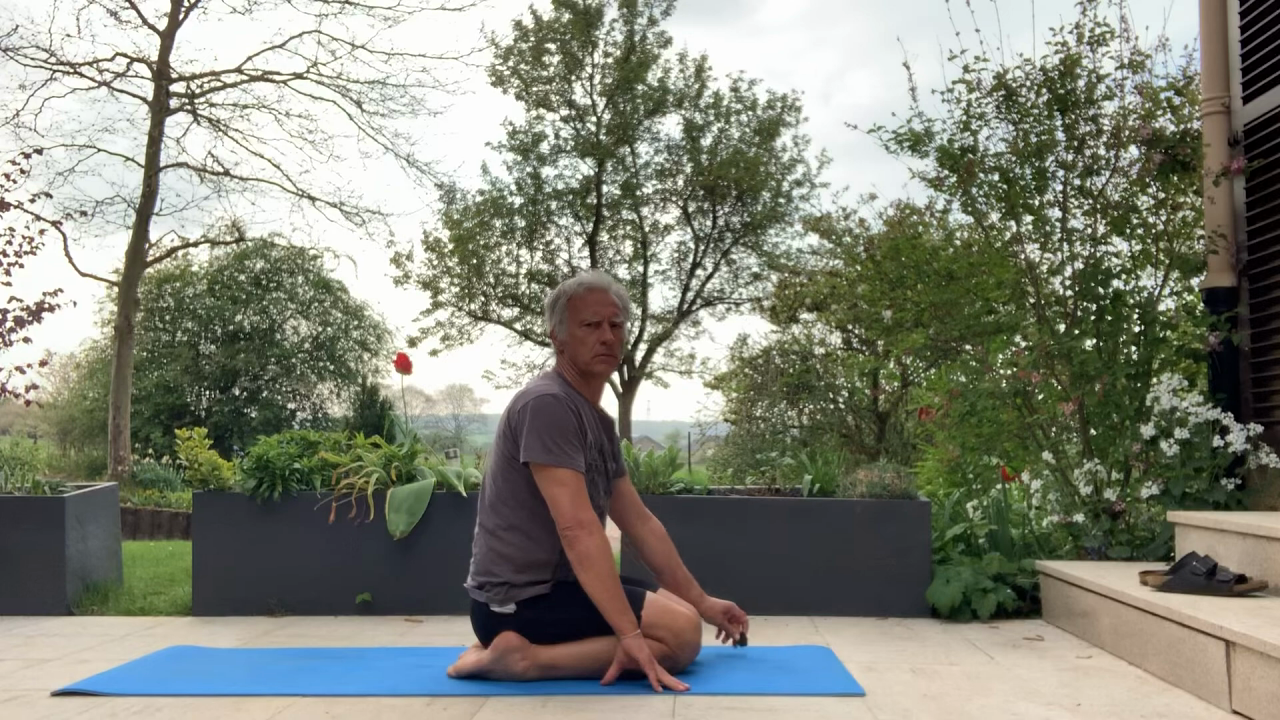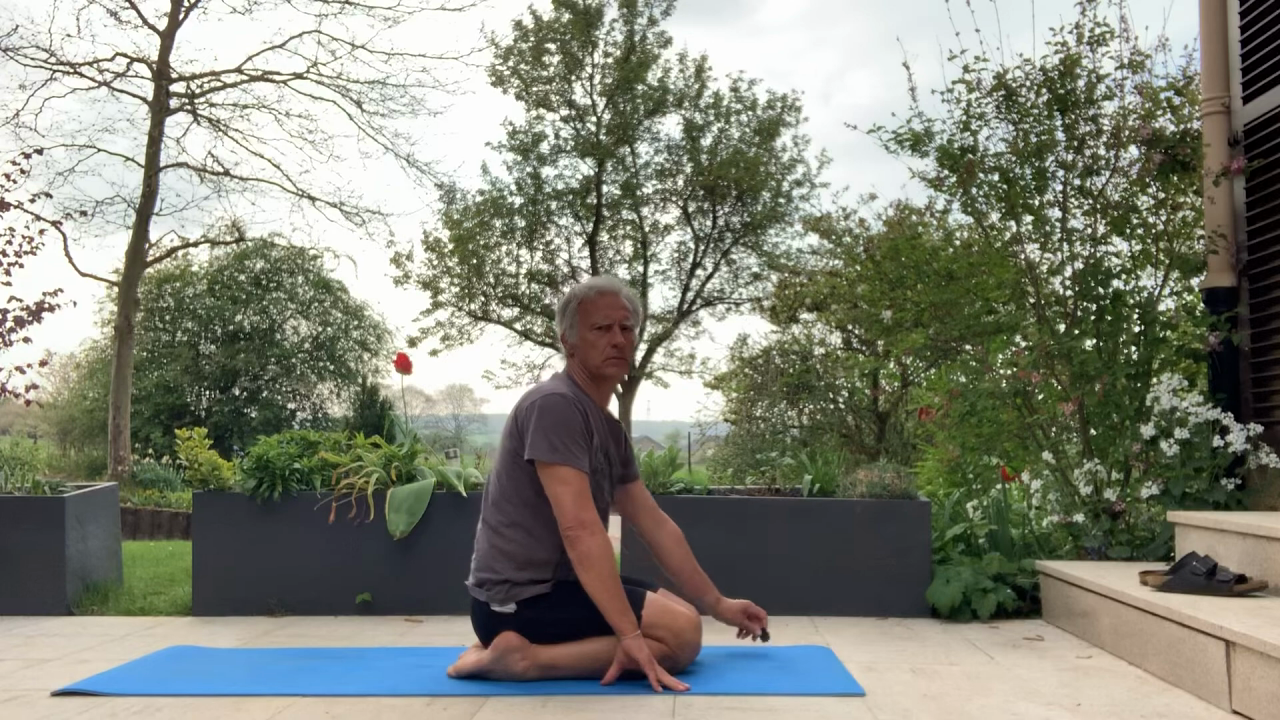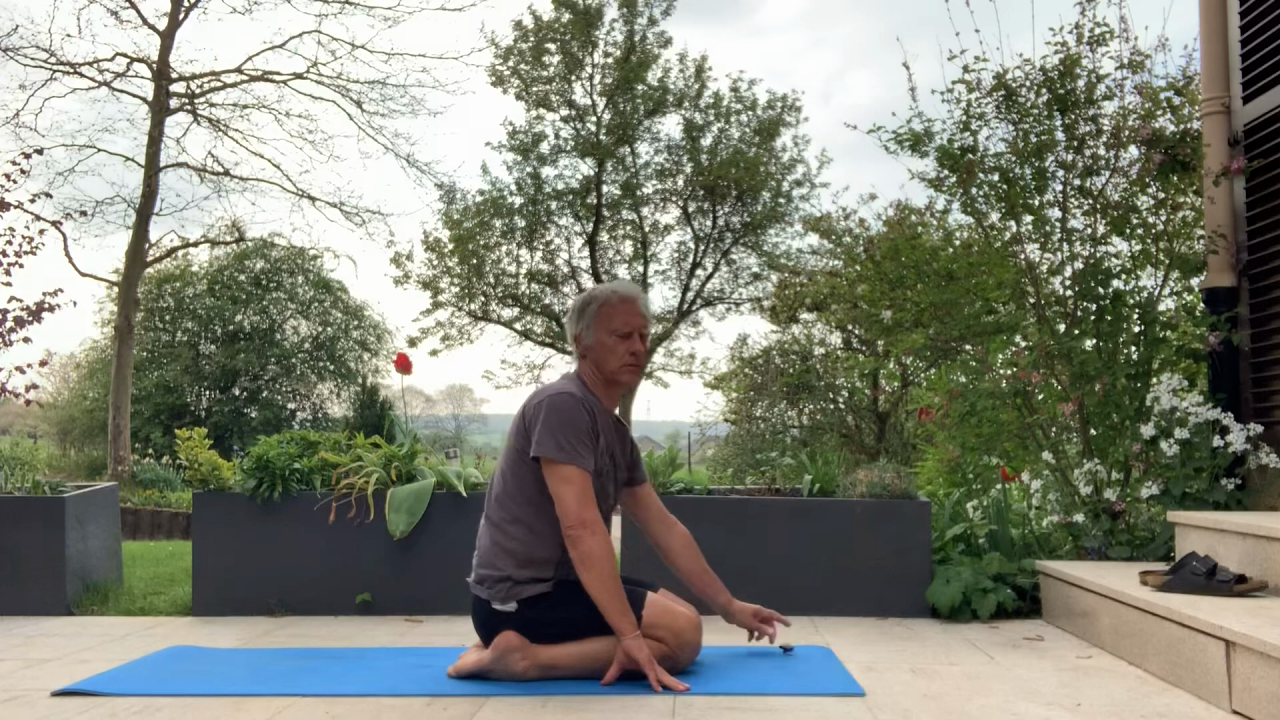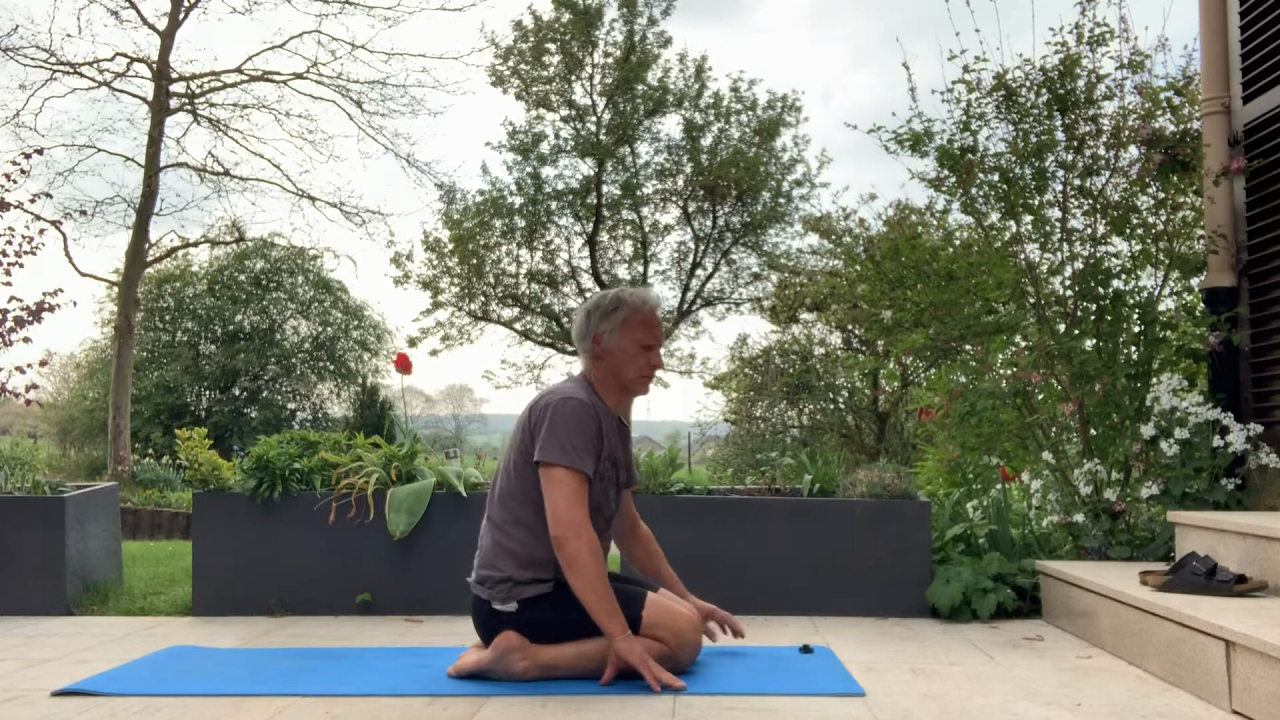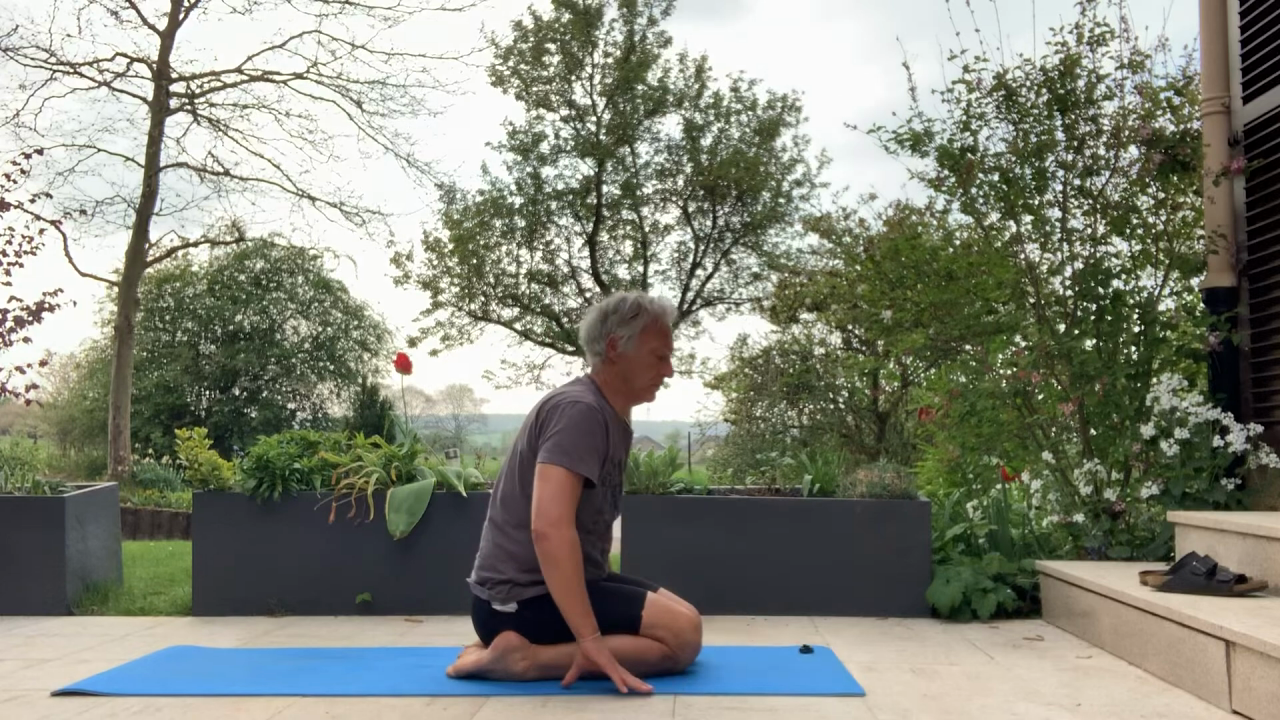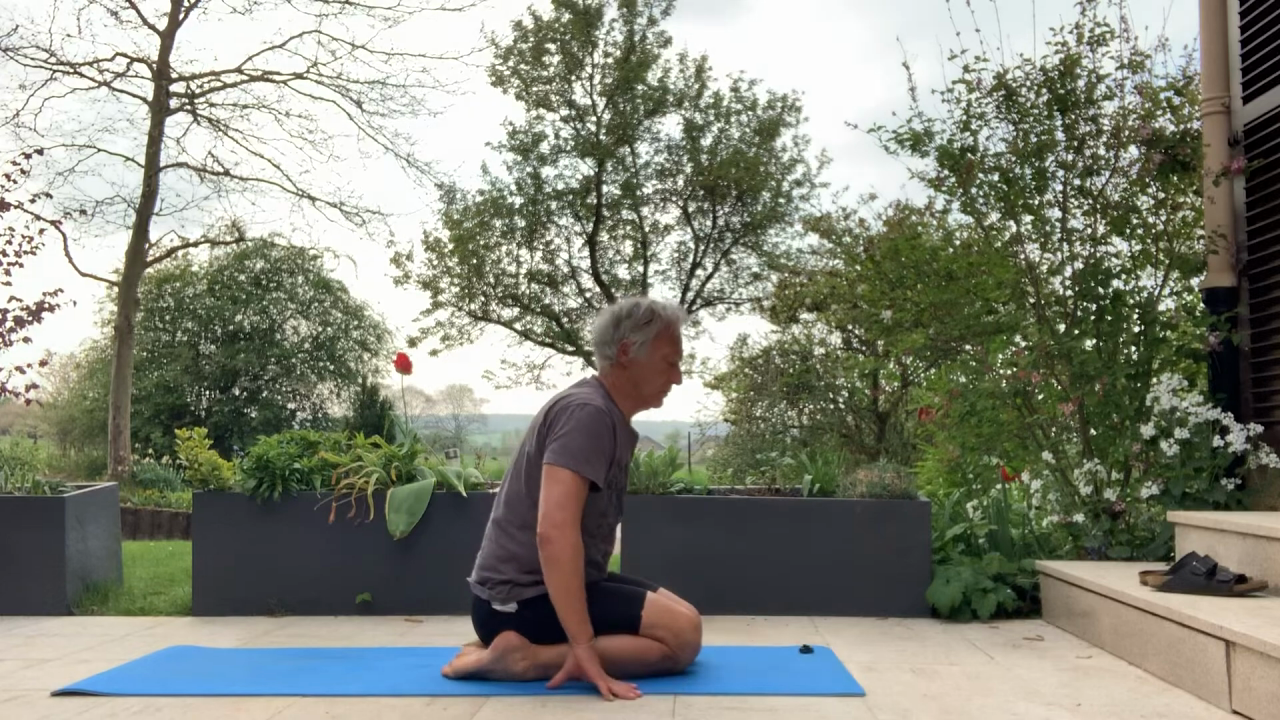
dt=0.2s
person 1, frame 1
left shoulder: (597, 420)
right shoulder: (547, 405)
left elbow: (639, 521)
right elbow: (578, 531)
left wrist: (700, 600)
right wrist: (630, 633)
left hip: (550, 584)
right hip: (520, 600)
left knee: (686, 613)
right knee: (680, 633)
left ankle: (530, 642)
right ankle: (523, 657)
person 1, frame 2
left shoulder: (609, 428)
right shoulder: (555, 405)
left elbow: (655, 524)
right elbow: (580, 530)
left wrist: (717, 604)
right wrist: (630, 635)
left hip: (551, 584)
right hip: (519, 598)
left knee: (684, 614)
right knee: (680, 633)
left ankle: (525, 643)
right ankle: (522, 656)
person 1, frame 3
left shoulder: (615, 432)
right shoulder: (563, 405)
left elbow: (664, 527)
right elbow: (581, 531)
left wrist: (729, 607)
right wrist: (630, 635)
left hip: (552, 583)
right hip: (520, 598)
left knee: (681, 616)
right knee: (680, 634)
left ankle: (533, 643)
right ankle: (522, 657)
person 1, frame 4
left shoulder: (613, 425)
right shoulder: (571, 408)
left elbow: (630, 530)
right elbow: (568, 534)
left wrist: (688, 600)
right wrist: (621, 636)
left hip: (551, 585)
right hip: (520, 598)
left knee: (682, 615)
right knee: (681, 633)
left ankle: (527, 644)
right ankle: (523, 657)
person 1, frame 5
left shoulder: (610, 419)
right shoulder: (579, 411)
right elbow: (549, 528)
right wrist: (590, 640)
left hip: (552, 587)
right hip: (522, 599)
left knee: (682, 614)
right knee: (681, 633)
left ankle: (521, 644)
right ankle: (524, 656)
person 1, frame 6
left shoulder: (609, 418)
right shoulder: (588, 412)
right elbow: (554, 532)
right wrist: (583, 646)
left hip: (548, 588)
right hip: (521, 599)
left knee: (684, 616)
right knee: (681, 635)
left ankle: (523, 645)
right ankle: (523, 656)
